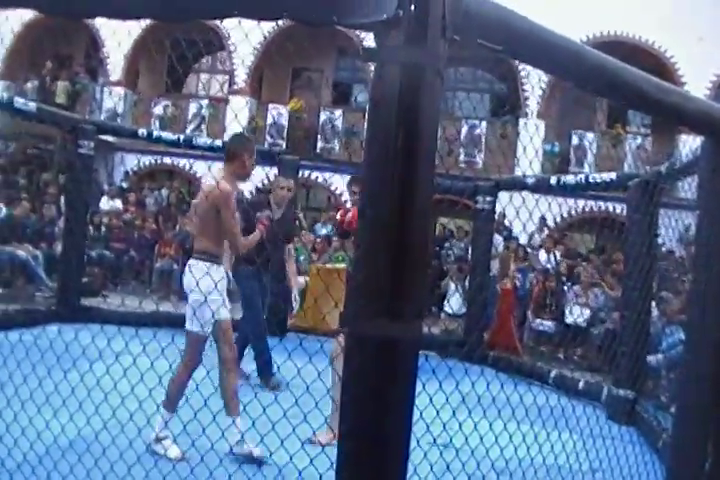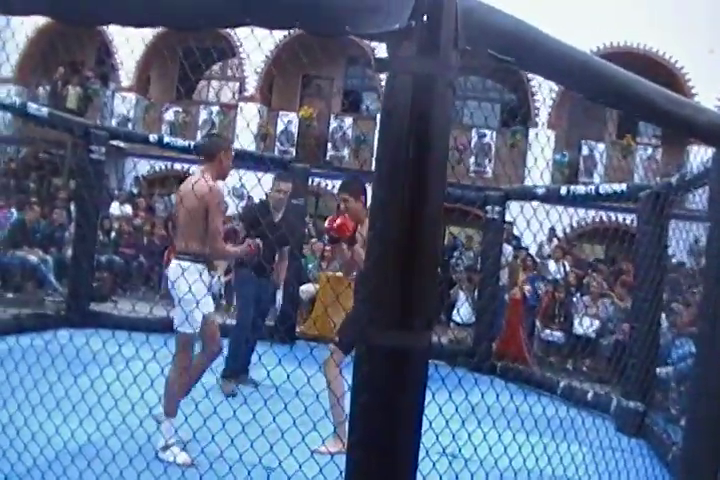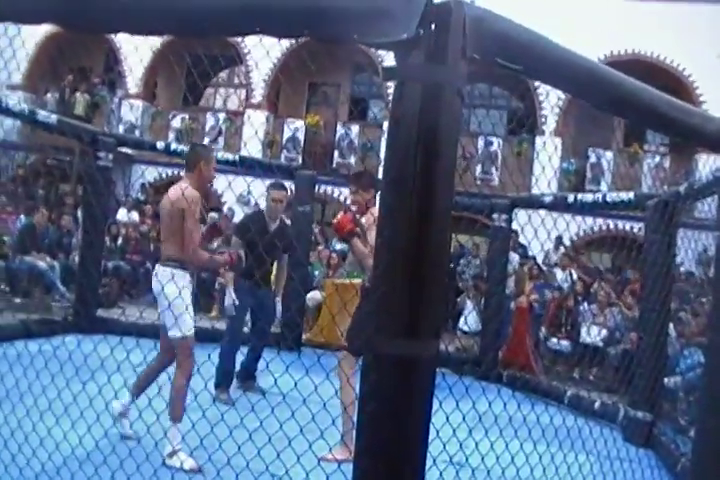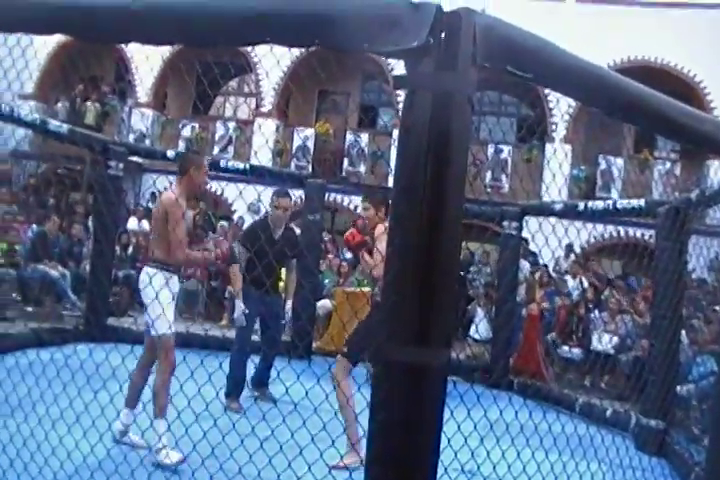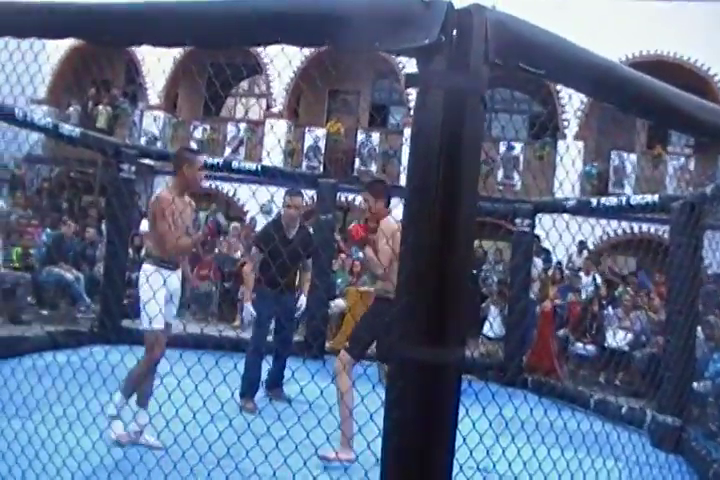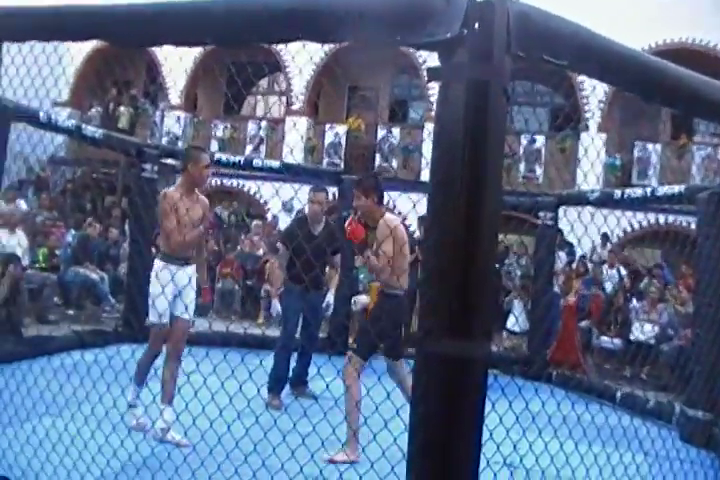
dt=0.2s
person 1, frame 1
left shoulder: (213, 186)
right shoulder: (225, 191)
right elbow: (238, 246)
right wrist: (261, 230)
left hip: (211, 271)
right hip: (205, 273)
left knee: (229, 356)
right knee: (192, 359)
left ankle: (237, 438)
right ankle: (160, 432)
person 1, frame 2
left shoulder: (188, 185)
right shoulder: (212, 190)
right elbow: (216, 249)
right wrist: (245, 249)
left hip: (188, 267)
right hip: (190, 271)
left knee: (213, 346)
right knee: (185, 358)
left ankle: (170, 409)
right ankle: (167, 441)
person 1, frame 3
left shoulder: (174, 193)
right shoulder: (191, 197)
right elbow: (193, 255)
left wrist: (204, 231)
right wrist: (222, 260)
left hip: (169, 274)
right hip: (175, 277)
left knee: (167, 355)
right knee: (185, 363)
left ankle: (122, 407)
right ankle: (174, 448)
person 1, frame 4
left shoulder: (176, 201)
right shoulder: (173, 202)
right elbow: (180, 255)
left wrist: (203, 254)
right wrist: (213, 257)
left hip: (166, 279)
right hip: (158, 278)
left knee: (150, 357)
right knee: (167, 361)
left ankle: (123, 425)
right ankle: (161, 443)
person 1, frame 5
left shoulder: (188, 204)
right shoulder: (162, 200)
right elbow: (171, 248)
right wrist: (202, 236)
left hip: (174, 276)
right hip: (155, 275)
left knee: (155, 355)
right knee: (154, 354)
left ankle: (140, 425)
right ankle: (115, 410)
person 1, frame 6
left shoulder: (203, 203)
right shoulder: (169, 197)
right elbow: (175, 243)
left wrist: (204, 282)
right wrist: (205, 228)
left hip: (189, 273)
right hip: (166, 270)
left knee: (176, 351)
right knee: (156, 346)
left ankle: (164, 424)
right ankle: (134, 399)
person 2, frame 1
right shoulder: (355, 218)
right elbow: (354, 260)
left wrist: (356, 236)
right wrist: (344, 236)
left knee: (339, 352)
left ankle: (334, 427)
person 2, frame 2
left shoulder: (372, 226)
right shoulder: (355, 227)
right elbow: (348, 269)
left wrist: (351, 243)
right wrist: (336, 243)
left knee: (332, 362)
left ankle: (340, 437)
person 2, frame 3
left shoulder: (374, 218)
right shoulder: (367, 219)
left elbow: (370, 262)
left wrist: (351, 236)
right wrist: (348, 237)
left hip: (374, 297)
left knee: (346, 366)
left ankle: (347, 446)
person 2, frame 4
left shoulder: (382, 231)
right shoulder: (385, 233)
left elbow: (377, 272)
left wrist: (360, 252)
right wrist: (363, 253)
left hip: (383, 310)
left knee: (340, 371)
left ankle: (354, 451)
person 2, frame 5
left shoulder: (387, 226)
right shoulder: (390, 227)
left elbow: (379, 270)
left wrist: (365, 246)
right wrist: (369, 246)
left hip: (385, 305)
right hip: (393, 305)
left knee: (343, 365)
left ankle: (345, 446)
person 2, frame 6
left shoulder: (387, 225)
right shoulder: (388, 223)
left elbow: (383, 272)
left wrist: (363, 246)
right wrist: (367, 245)
left hip: (390, 301)
right hip: (395, 301)
left knee: (351, 369)
right knee: (395, 367)
left ankle: (352, 448)
person 3, frame 1
left shoulder: (289, 220)
right shoulder: (254, 206)
left elbow: (289, 258)
left wrist: (294, 290)
left hip: (264, 271)
right hip: (245, 268)
left knee: (251, 321)
right knee: (256, 320)
right ankle: (266, 373)
person 3, frame 2
left shoulder: (287, 223)
right shoulder: (254, 211)
left elbow: (283, 258)
left wrist: (279, 289)
left hip: (265, 278)
right hip: (246, 273)
left knee: (256, 327)
right knee: (243, 323)
left ankle: (241, 371)
right ankle: (229, 375)
person 3, frame 3
left shoulder: (285, 231)
right shoulder: (250, 221)
left elbow: (282, 266)
left wrist: (278, 297)
left hip: (264, 287)
right hip: (243, 283)
left knee: (262, 335)
right knee: (233, 334)
left ankle: (246, 377)
right ankle: (222, 386)
person 3, frame 4
left shoulder: (292, 237)
right shoulder: (255, 230)
left elbow: (291, 271)
right elbow: (237, 266)
left wrist: (289, 300)
right wrist: (238, 299)
left hip: (273, 294)
right hip: (250, 292)
left knee: (273, 342)
right knee: (242, 343)
left ankle: (260, 384)
right ankle: (232, 395)
person 3, frame 5
left shoulder: (306, 236)
right shoulder: (268, 231)
left elbow: (306, 269)
right elbow: (251, 267)
left wrist: (303, 295)
right wrist: (247, 300)
left hip: (288, 295)
right hip: (265, 293)
left knee: (285, 343)
right knee: (257, 344)
left ankle: (274, 386)
right ankle: (247, 395)
person 3, frame 6
left shoulder: (332, 233)
right shoulder: (294, 228)
left elbow: (335, 267)
right elbow: (280, 265)
left wrist: (331, 292)
right wrist: (274, 296)
left hip: (316, 292)
right hip: (293, 289)
left knee: (310, 340)
right knee: (287, 338)
left ankle: (299, 383)
right ankle: (274, 390)
